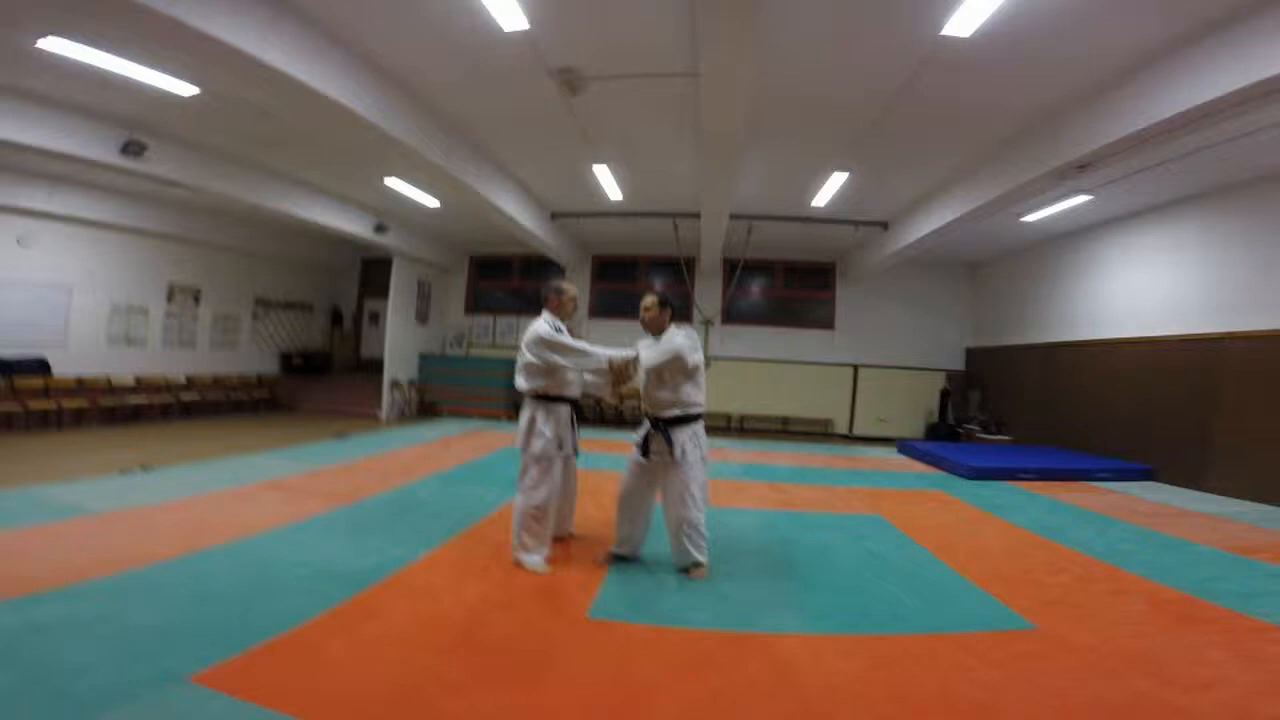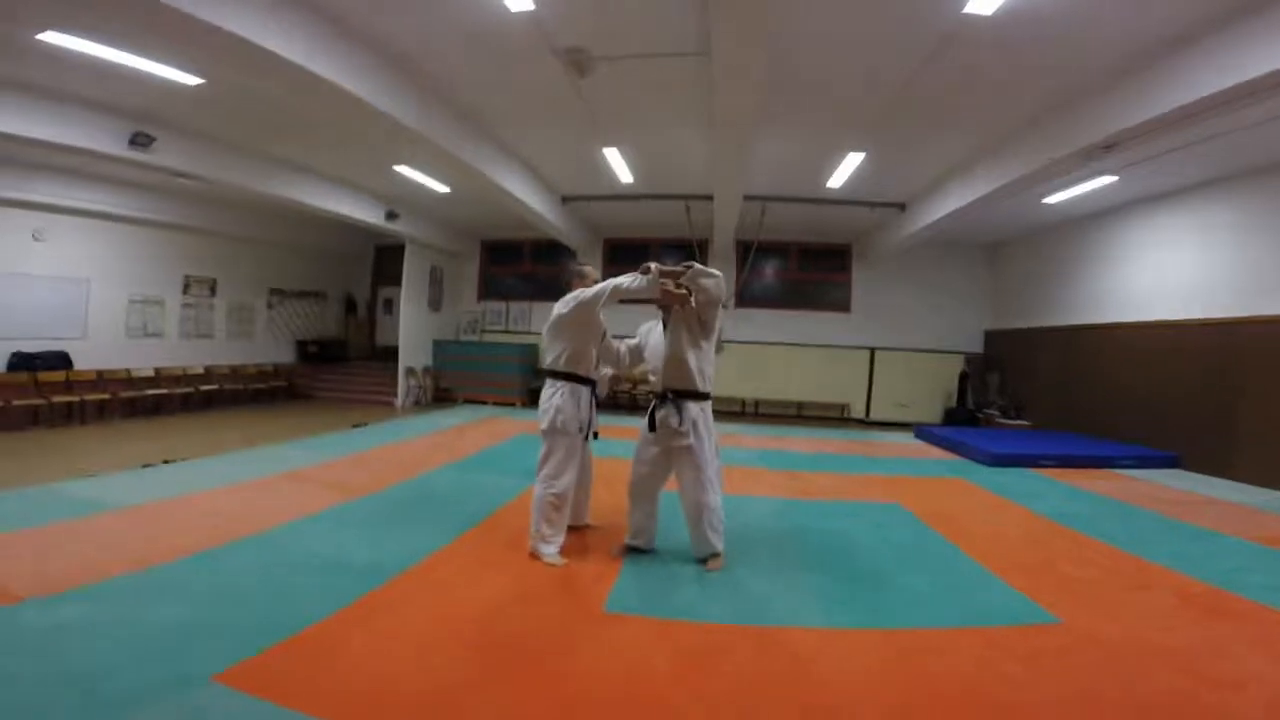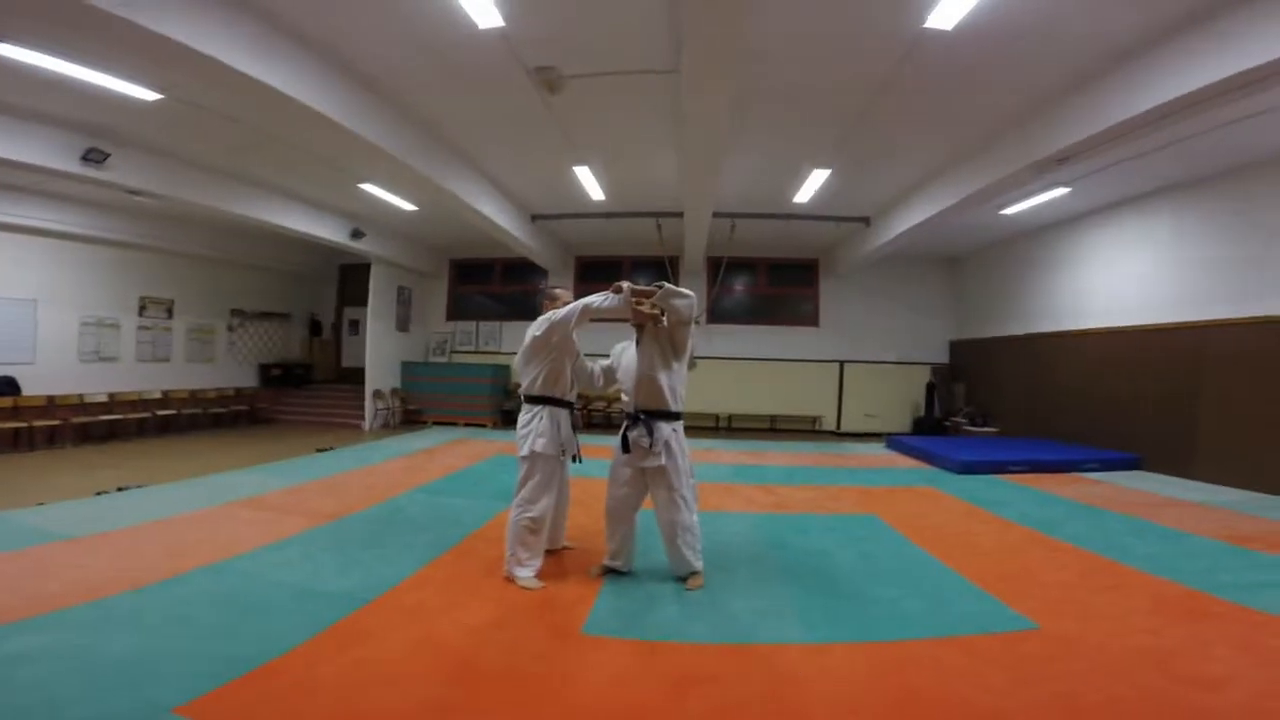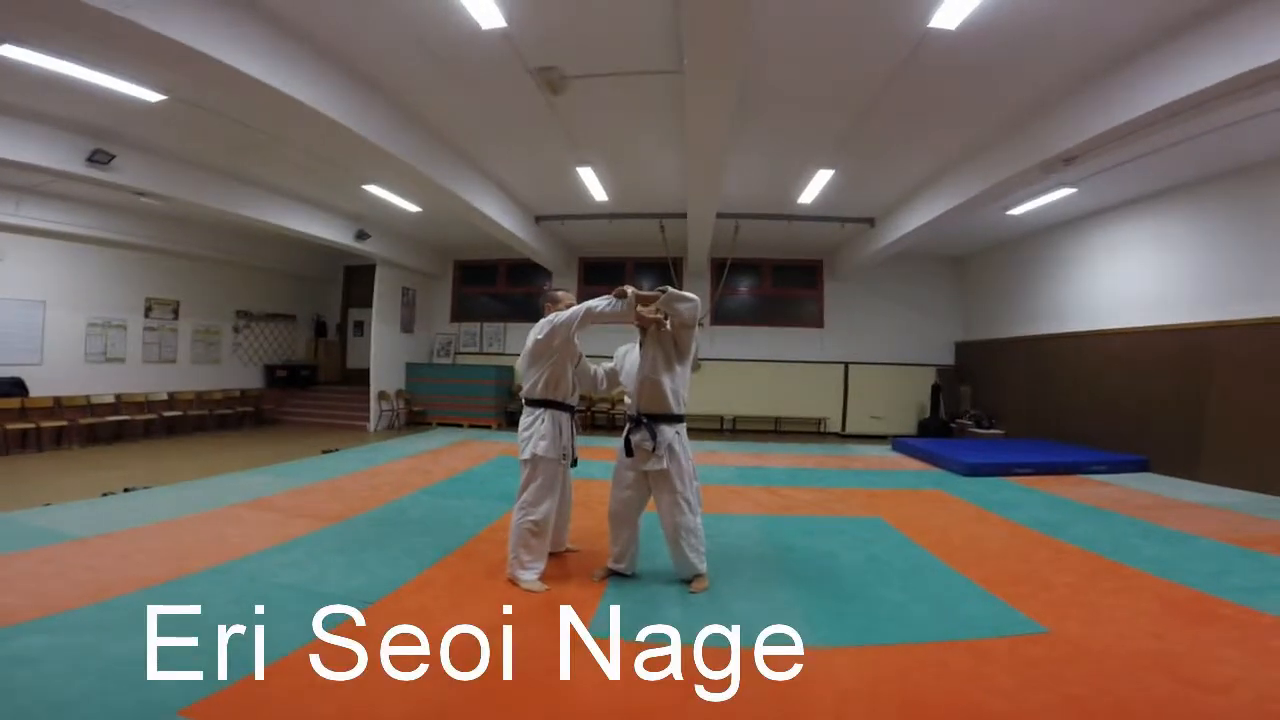
dt=0.4s
person 1, frame 1
left shoulder: (684, 337)
right shoulder: (648, 345)
left elbow: (674, 352)
left wrist: (633, 358)
left hip: (683, 436)
right hip: (653, 433)
left knee: (684, 503)
right knee: (632, 494)
left ankle: (695, 559)
right ankle: (625, 548)
person 1, frame 2
left shoulder: (699, 318)
right shoulder: (650, 330)
left elbow: (713, 282)
right elbow: (624, 356)
left wrist: (666, 272)
left hip: (692, 415)
right hip: (659, 413)
left knee: (700, 487)
right knee: (642, 482)
left ankle: (712, 549)
right ankle: (639, 540)
person 1, frame 3
left shoulder: (672, 338)
right shoulder: (623, 351)
left elbow: (685, 302)
right elbow: (597, 377)
left wrist: (636, 290)
left hip: (664, 435)
right hip: (632, 434)
left knee: (676, 506)
right knee: (619, 504)
left ankle: (691, 567)
right ankle: (617, 561)
person 1, frame 4
left shoulder: (675, 339)
right shoulder: (626, 353)
left elbow: (690, 305)
right elbow: (600, 380)
left wrist: (646, 297)
right wrist: (576, 359)
left hip: (667, 437)
right hip: (634, 436)
left knee: (680, 508)
right knee: (622, 507)
left ankle: (695, 569)
right ankle: (620, 563)
person 2, frame 1
left shoulder: (558, 331)
right shoulder: (541, 332)
left elbow: (573, 372)
right elbow: (578, 354)
left wrist: (608, 378)
right wrist: (614, 360)
left hip: (560, 416)
right hip: (543, 417)
left knee: (564, 480)
right knee: (539, 486)
left ankle: (559, 529)
right ankle: (528, 552)
person 2, frame 2
left shoulder: (583, 313)
right shoulder: (571, 306)
left elbow: (603, 350)
right elbow: (612, 288)
right wrist: (651, 281)
left hip: (578, 396)
right hip: (563, 398)
left knee: (578, 467)
right knee: (557, 473)
left ankle: (573, 517)
right ankle: (544, 543)
person 2, frame 3
left shoulder: (557, 337)
right shoulder: (546, 328)
left elbow: (581, 373)
right elbow: (583, 309)
right wrist: (626, 302)
left hip: (555, 420)
right hip: (541, 422)
left knee: (556, 489)
right knee: (534, 496)
left ankle: (550, 541)
right ankle: (519, 567)
person 2, frame 4
left shoulder: (557, 338)
right shoulder: (547, 329)
right elbow: (586, 312)
right wrist: (626, 305)
left hip: (556, 422)
right hip: (543, 425)
left knee: (558, 492)
right knee: (536, 498)
left ankle: (554, 543)
right ankle: (523, 570)
